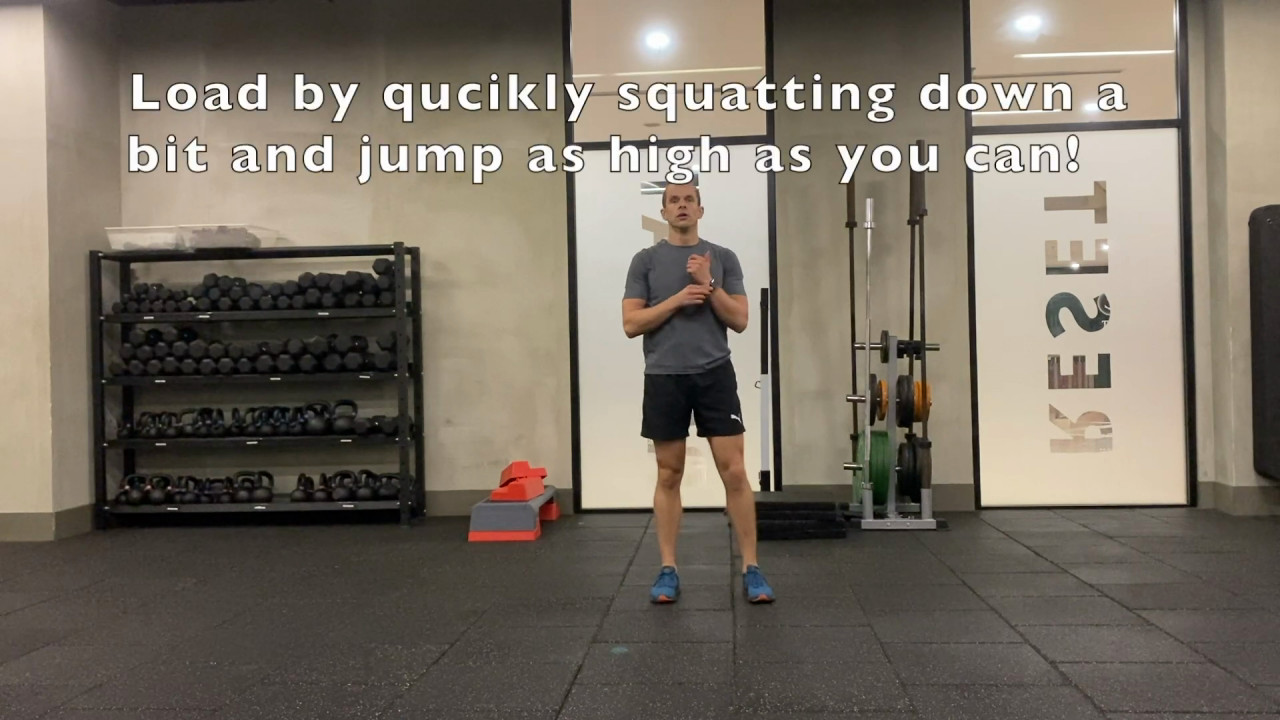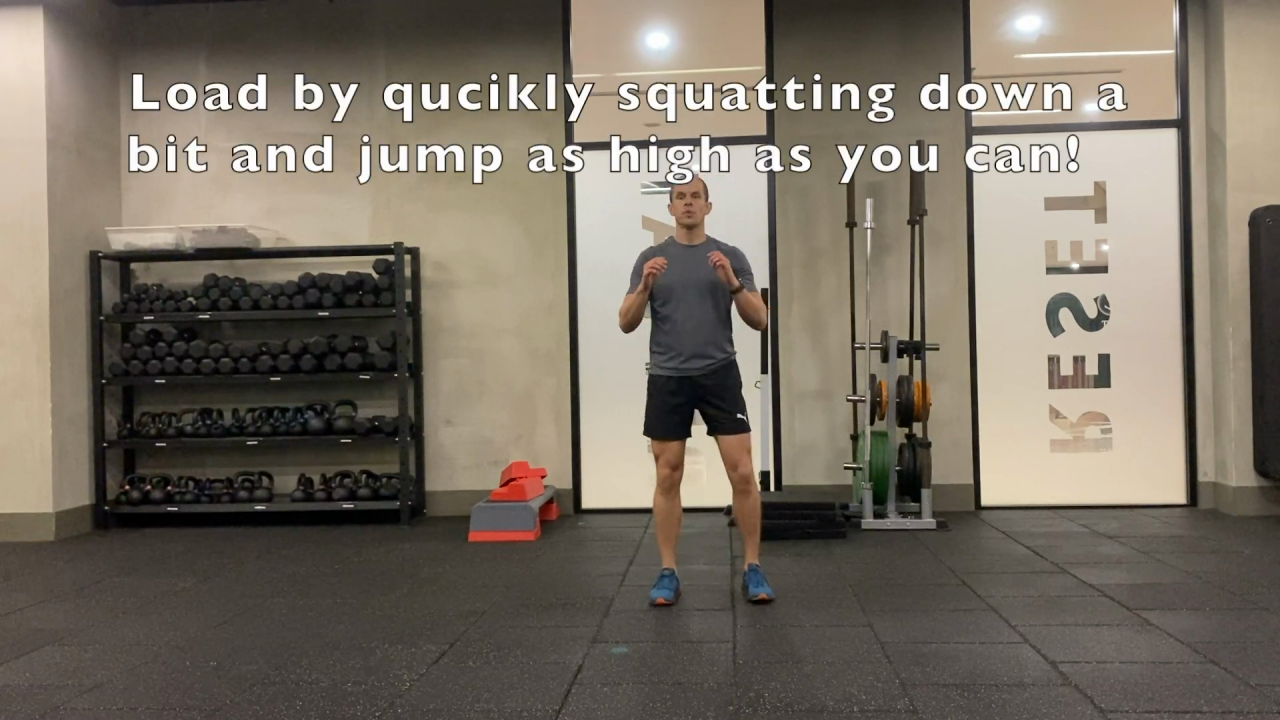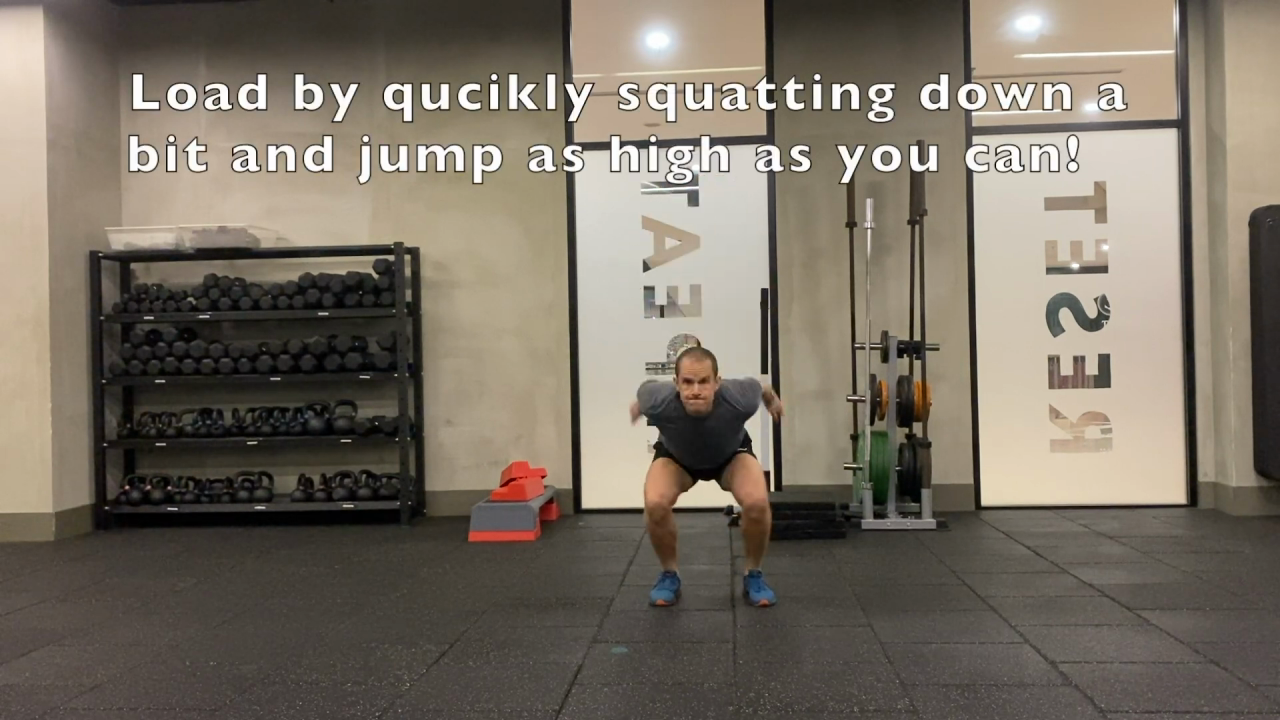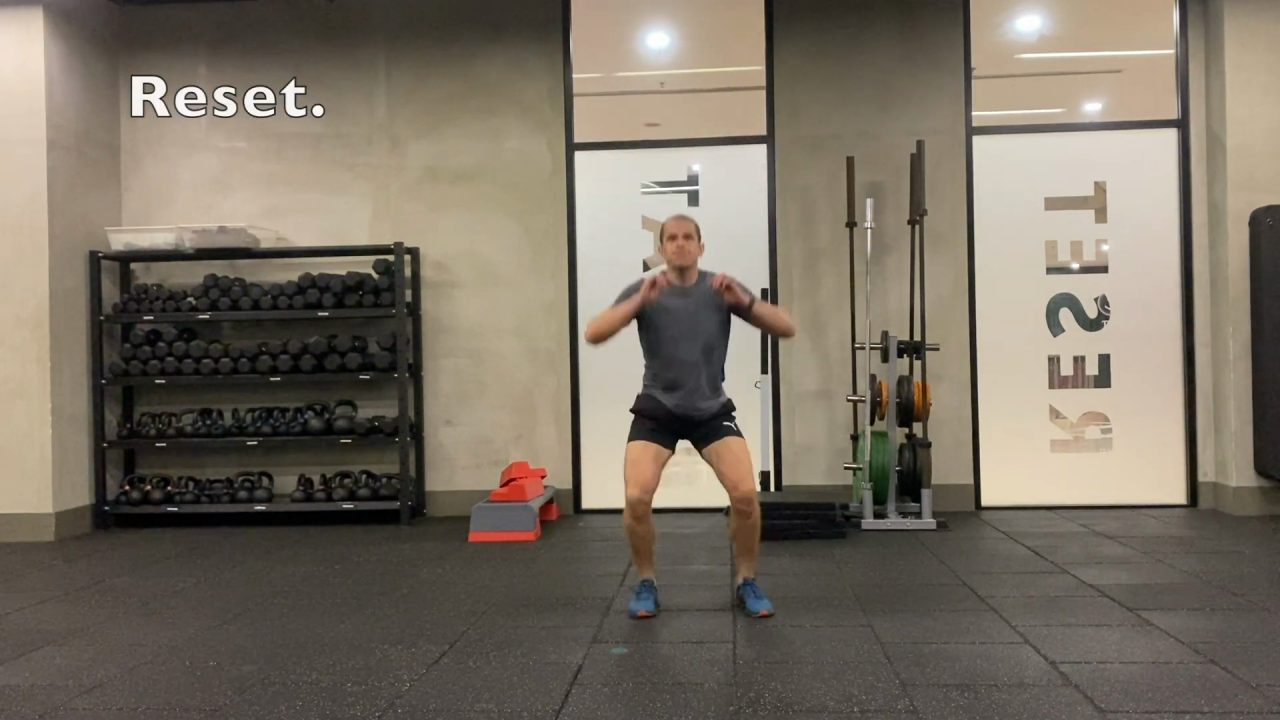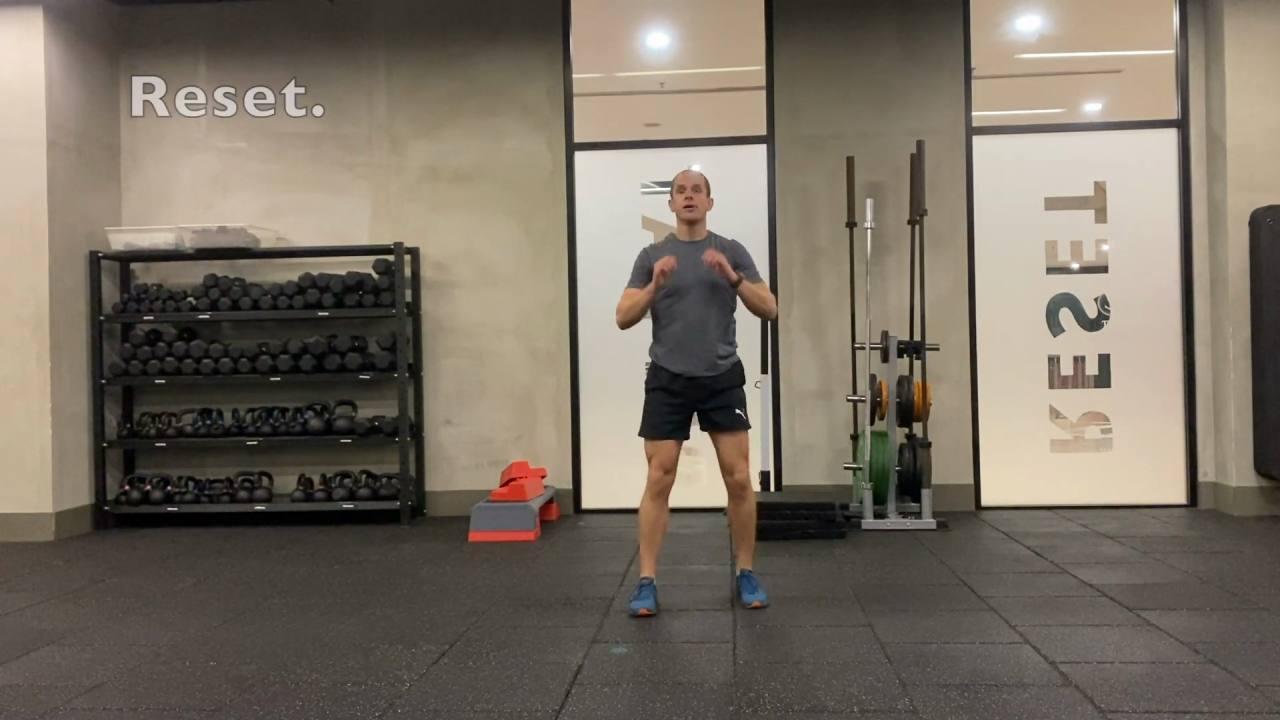
dt=1s
person 1, frame 1
left shoulder: (723, 258)
right shoulder: (645, 260)
left elbow: (739, 320)
right elbow: (632, 323)
left wrist: (708, 284)
right wrist: (678, 297)
left hip: (715, 374)
right hip: (664, 378)
left knee: (734, 473)
right knee: (668, 476)
left ankle: (751, 568)
right ankle: (668, 569)
person 1, frame 2
left shoulder: (731, 256)
right shoulder: (651, 258)
left elbow: (760, 320)
right elbow: (626, 323)
left wrist: (733, 282)
right wrist: (644, 286)
left hip: (719, 374)
right hip: (667, 378)
left knee: (743, 474)
right knee: (667, 478)
left ankle: (752, 567)
right ankle: (668, 572)
person 1, frame 3
left shoulder: (740, 397)
right shoulder: (659, 401)
left elbow: (760, 388)
left wrist: (773, 400)
right wrist: (637, 406)
left hip: (730, 454)
right hip: (676, 457)
left knee: (757, 502)
right knee: (655, 503)
left ankle: (753, 574)
right ankle: (670, 573)
person 1, frame 4
left shoulder: (720, 287)
right shoulder: (642, 289)
left elbow: (787, 328)
right elbow: (592, 334)
left wrist: (744, 302)
right wrist: (640, 300)
left hip: (711, 410)
right hip: (658, 410)
left knee: (745, 494)
right knee: (636, 497)
left ankle: (747, 580)
right ankle: (646, 581)
person 1, frame 5
left shoulder: (732, 251)
right shoulder: (651, 255)
left elbow: (769, 308)
right elbow: (623, 318)
left wrist: (733, 277)
right wrist: (654, 284)
left hip: (722, 378)
right hip: (668, 380)
left knee: (739, 480)
right knee: (659, 481)
left ankle: (746, 573)
right ankle: (647, 582)
